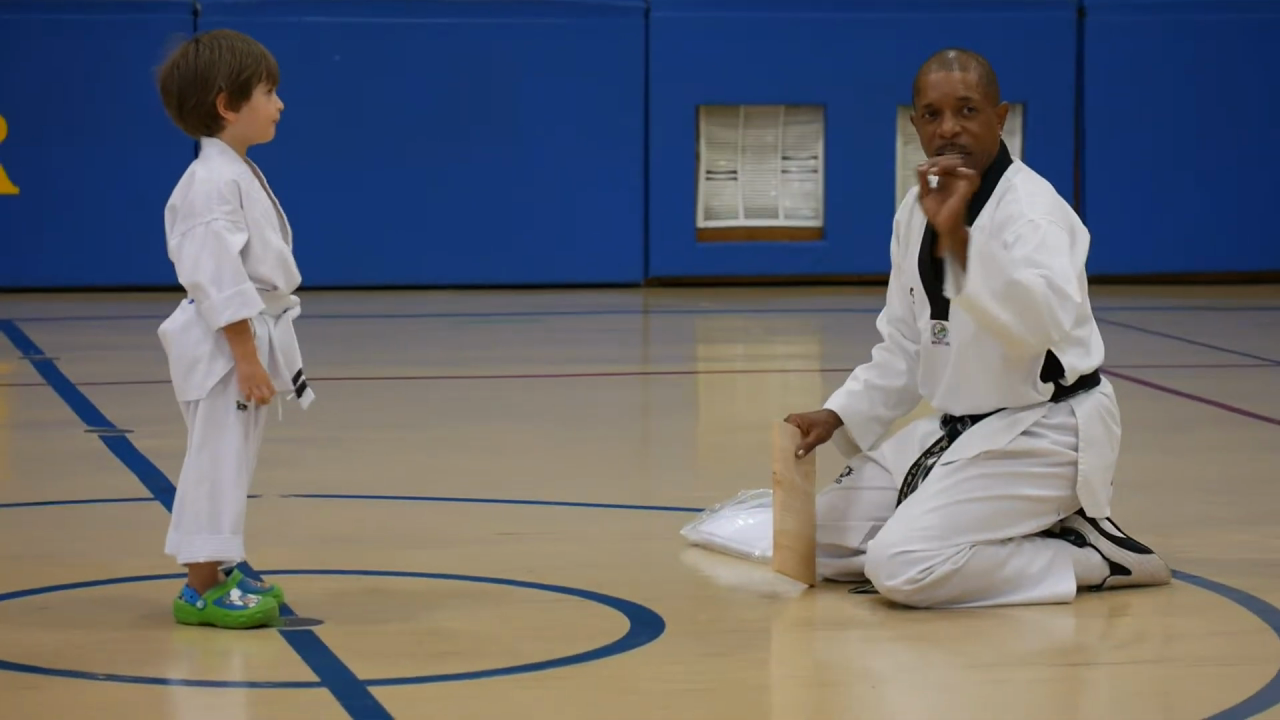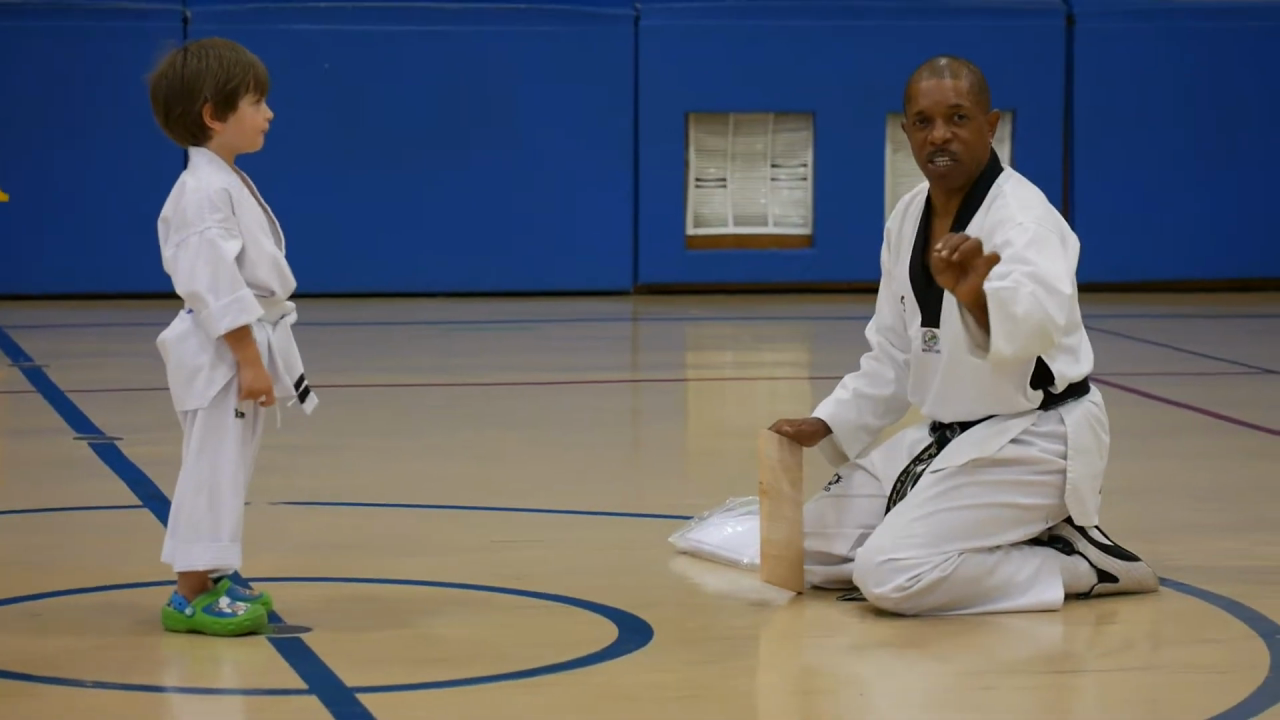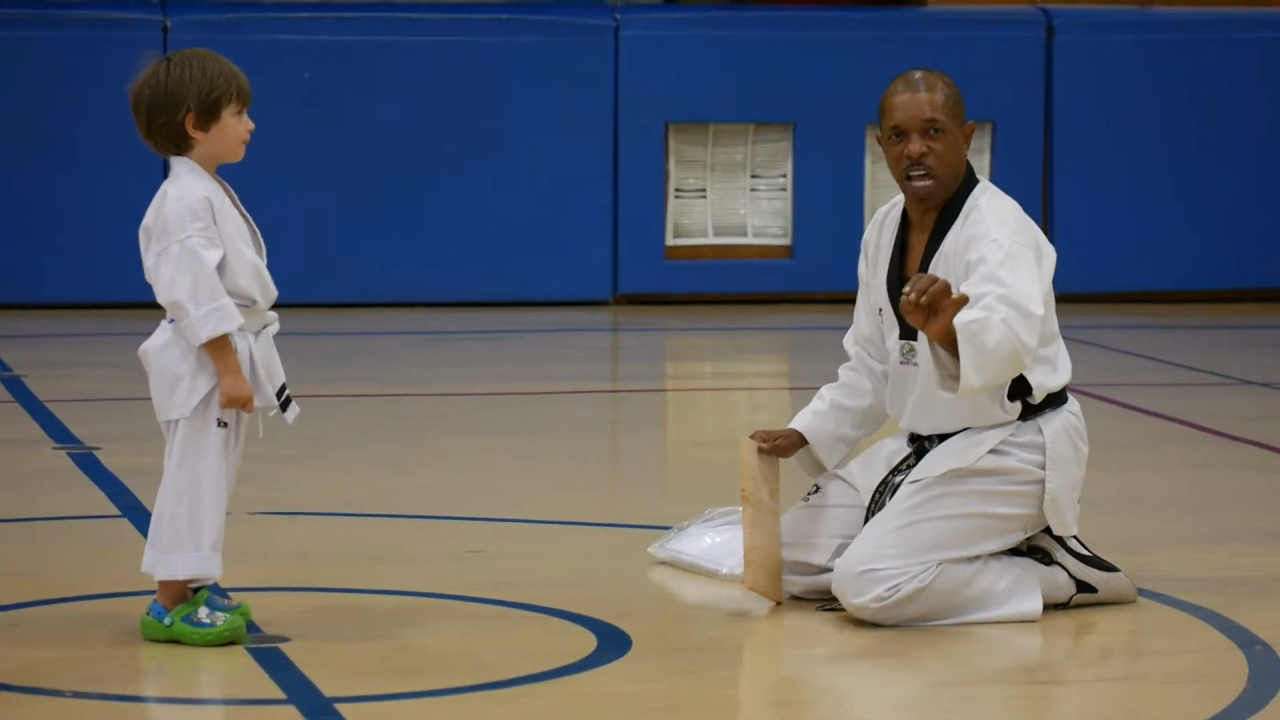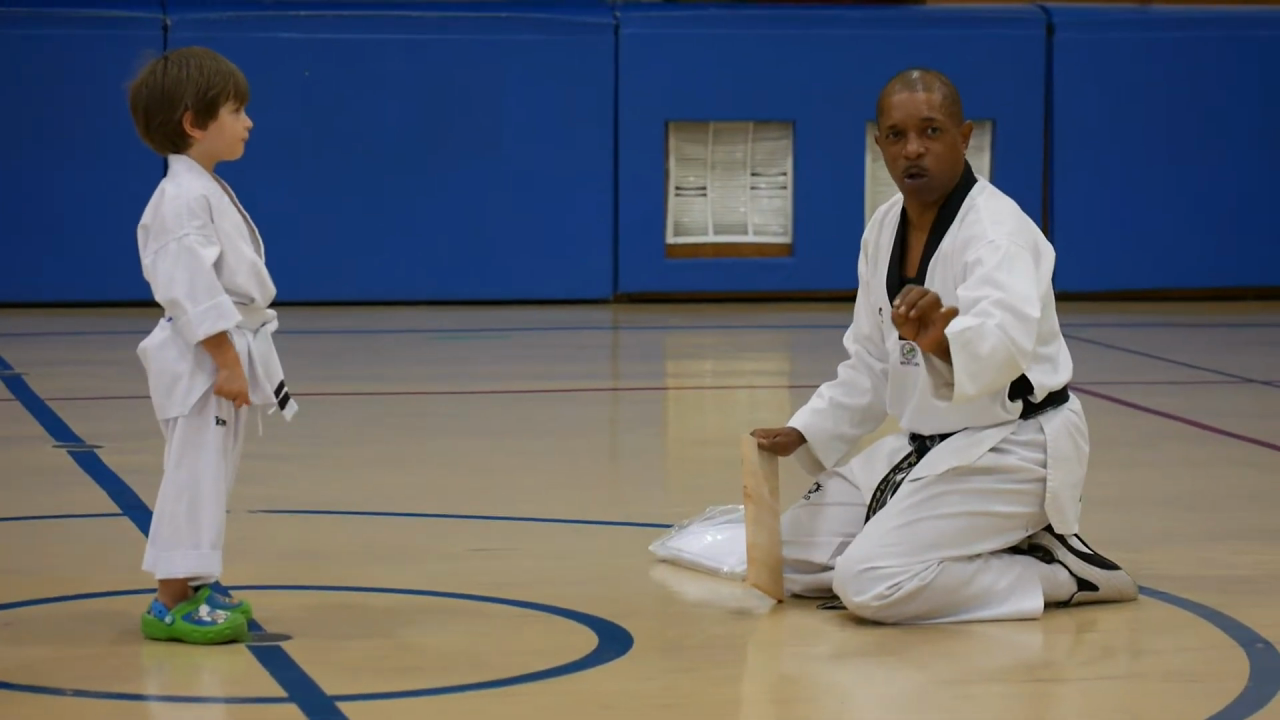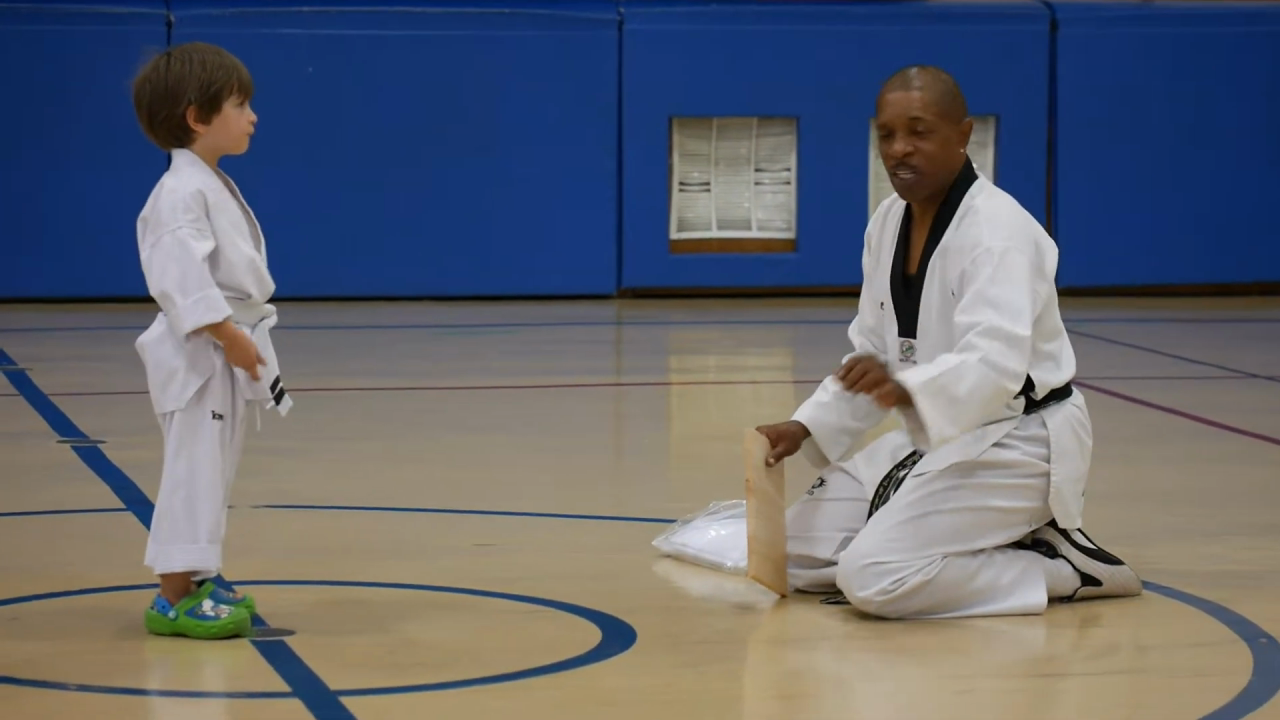
dt=0.4s
person 1, frame 1
left shoulder: (238, 174)
right shoulder: (213, 181)
right elbow: (218, 281)
right wrist: (247, 357)
left hip: (249, 342)
right hip: (224, 345)
left knee: (233, 460)
right knee: (216, 461)
left ankle: (221, 571)
right ankle: (201, 588)
person 1, frame 2
left shoulder: (229, 183)
right shoulder: (204, 191)
right elbow: (216, 289)
right wrist: (249, 361)
left hip: (245, 349)
right hip: (222, 352)
left knee: (229, 468)
right knee: (212, 469)
left ankle: (213, 578)
right ankle: (191, 595)
person 1, frame 3
left shoulder: (210, 193)
right shoulder: (185, 200)
right elbow: (195, 295)
right wrist: (229, 369)
left hip: (228, 359)
right hip: (203, 362)
left knee: (211, 477)
right knee: (193, 478)
left ankle: (194, 589)
right ankle: (170, 604)
person 1, frame 4
left shoulder: (208, 191)
right shoulder: (183, 198)
right elbow: (191, 291)
right wrist: (227, 361)
left hip: (225, 355)
right hip: (202, 359)
left knee: (211, 475)
right knee: (193, 475)
left ankle: (194, 586)
right ankle: (171, 602)
person 1, frame 5
left shoulder: (214, 186)
right shoulder: (183, 192)
right elbow: (181, 279)
left wrist: (239, 339)
right wrist: (230, 337)
left hip: (224, 349)
right hip: (200, 353)
left knee: (214, 468)
right knee: (194, 470)
left ankle: (197, 581)
right ankle: (174, 598)
person 2, frame 1
left shoulder: (1033, 208)
right shoulder: (915, 207)
left elbow: (1038, 318)
right elbow: (905, 343)
left wrist: (959, 239)
right wrist: (838, 415)
left hip: (1040, 432)
right hip: (955, 428)
left knee: (900, 568)
right knee: (826, 544)
left ankle: (1090, 555)
right ankle: (1030, 535)
person 2, frame 2
left shoulder: (1022, 217)
right shoulder: (908, 216)
left elbow: (1037, 320)
right elbow: (894, 353)
left wrist: (975, 297)
right wrist: (826, 424)
left hip: (1032, 439)
right hip: (946, 434)
left knee: (889, 577)
right knee: (815, 551)
left ankle: (1078, 563)
right ankle: (1021, 544)
person 2, frame 3
left shoulder: (999, 231)
right shoulder: (884, 228)
left elbow: (1008, 341)
right elbow: (871, 365)
left wrist: (947, 330)
right wrist: (803, 435)
left hip: (1011, 450)
right hip: (925, 444)
left knee: (867, 586)
right knee: (794, 559)
left ankle: (1053, 572)
right ankle: (998, 553)
person 2, frame 4
left shoulder: (998, 231)
right shoulder: (884, 227)
left elbow: (1004, 342)
right elbow: (871, 364)
left wrist: (940, 340)
right wrist: (802, 433)
left hip: (1011, 447)
right hip: (926, 443)
left knee: (869, 585)
right knee: (795, 558)
left ankle: (1057, 571)
right ankle: (999, 551)
person 2, frame 5
left shoulder: (999, 232)
right shoulder: (888, 221)
left elbow: (994, 365)
right elbow: (874, 352)
left wrist: (902, 391)
right wrist: (807, 427)
left hip: (1014, 443)
right hip: (934, 437)
left knee: (872, 579)
right knee: (797, 552)
left ankle: (1059, 566)
right ankle: (1005, 545)
